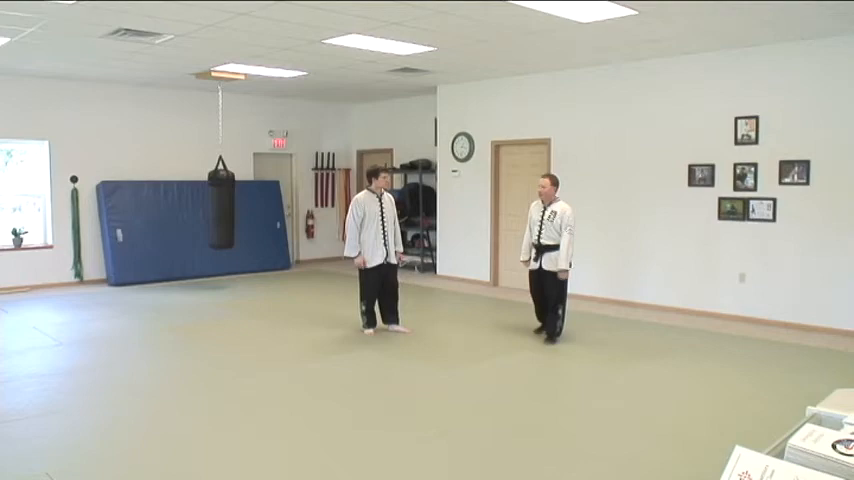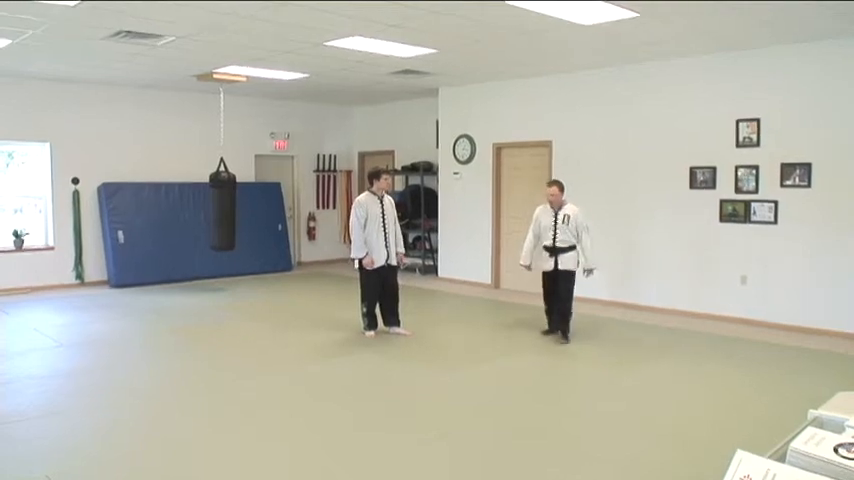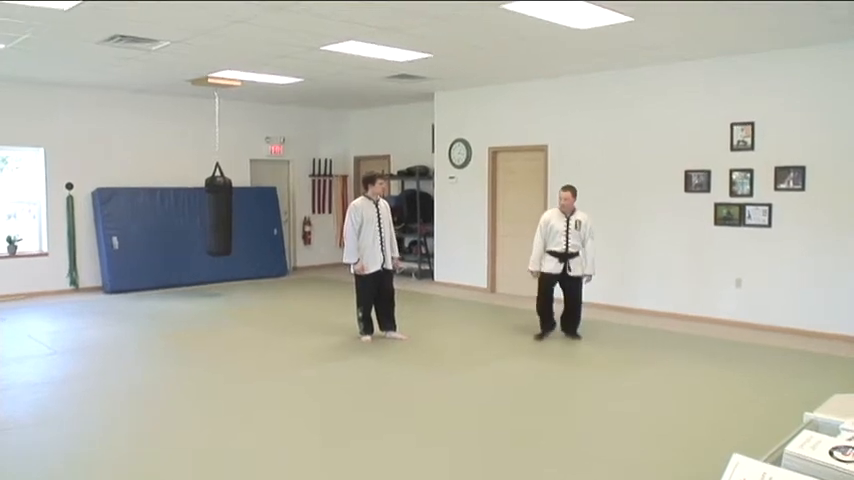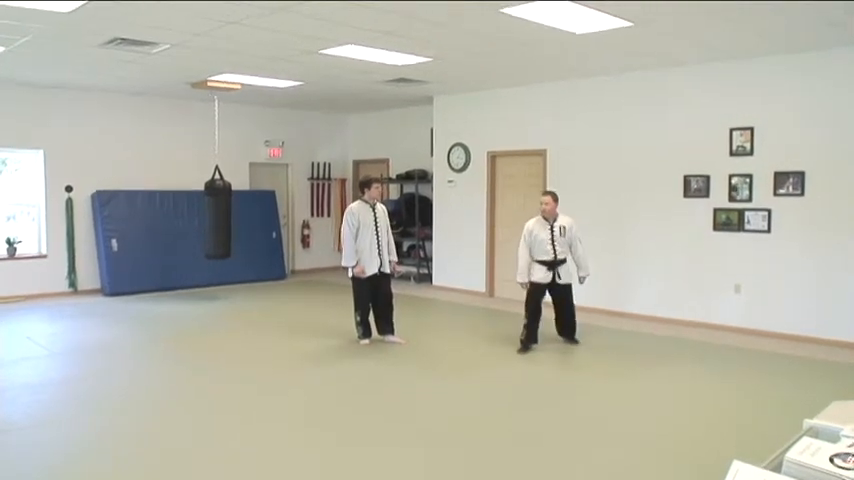
dt=0.5s
person 1, frame 1
left shoulder: (389, 199)
right shoulder: (360, 200)
right elbow: (352, 227)
left wrist: (398, 249)
right wrist: (356, 254)
left hip: (389, 254)
right hip: (369, 256)
left knee: (391, 289)
right knee: (369, 292)
left ankle: (392, 322)
right ankle: (369, 324)
person 1, frame 2
left shoulder: (389, 201)
right shoulder: (361, 201)
left elbow: (395, 226)
right elbow: (356, 230)
left wrist: (399, 250)
right wrist: (363, 255)
left hip: (389, 256)
right hip: (371, 257)
left knee: (391, 291)
right knee: (370, 294)
left ankle: (393, 324)
right ankle: (369, 326)
person 1, frame 3
left shoulder: (384, 205)
right shoulder: (357, 206)
right elbow: (350, 234)
left wrist: (394, 255)
right wrist: (355, 260)
left hip: (384, 260)
right hip: (366, 262)
left knee: (387, 295)
right knee: (365, 298)
left ankle: (389, 328)
right ankle: (366, 331)
person 1, frame 4
left shoulder: (382, 209)
right shoulder: (353, 210)
left elbow: (388, 235)
right elbow: (348, 238)
left wrist: (392, 259)
right wrist: (354, 263)
left hip: (382, 264)
right hip: (363, 265)
left knee: (385, 299)
right knee: (362, 302)
left ankle: (387, 332)
right ankle: (364, 334)
person 2, frame 1
left shoulder: (564, 210)
right shoulder: (534, 207)
left elbow: (567, 238)
right elbow: (529, 232)
left wrist: (563, 265)
right wrist: (525, 255)
left hip: (554, 258)
right hip: (537, 256)
left knee: (555, 297)
right knee: (537, 294)
left ankle: (553, 332)
right ankle: (546, 323)
person 2, frame 2
left shoulder: (574, 212)
right shoulder: (540, 211)
left elbow: (583, 237)
right elbow: (532, 236)
left wrist: (588, 262)
right wrist: (526, 259)
left hip: (567, 258)
right hip: (548, 258)
left knee: (565, 295)
right knee: (550, 295)
left ankle: (564, 330)
right ankle: (554, 326)
person 2, frame 3
left shoulder: (583, 219)
right shoulder: (548, 216)
left elbow: (588, 245)
right elbow: (539, 241)
left wrist: (589, 269)
right wrist: (534, 265)
left hip: (573, 264)
right hip: (551, 262)
left knee: (574, 300)
right knee: (544, 296)
left ankle: (570, 329)
right ankle: (547, 327)
person 2, frame 4
left shoulder: (567, 223)
right shoulder: (531, 225)
left elbow: (576, 248)
right elbow: (524, 251)
left wrist: (582, 270)
right wrist: (523, 276)
left hip: (561, 271)
right hip: (539, 272)
left knee: (566, 306)
right knee: (532, 307)
left ankle: (568, 334)
right ankle: (527, 341)
